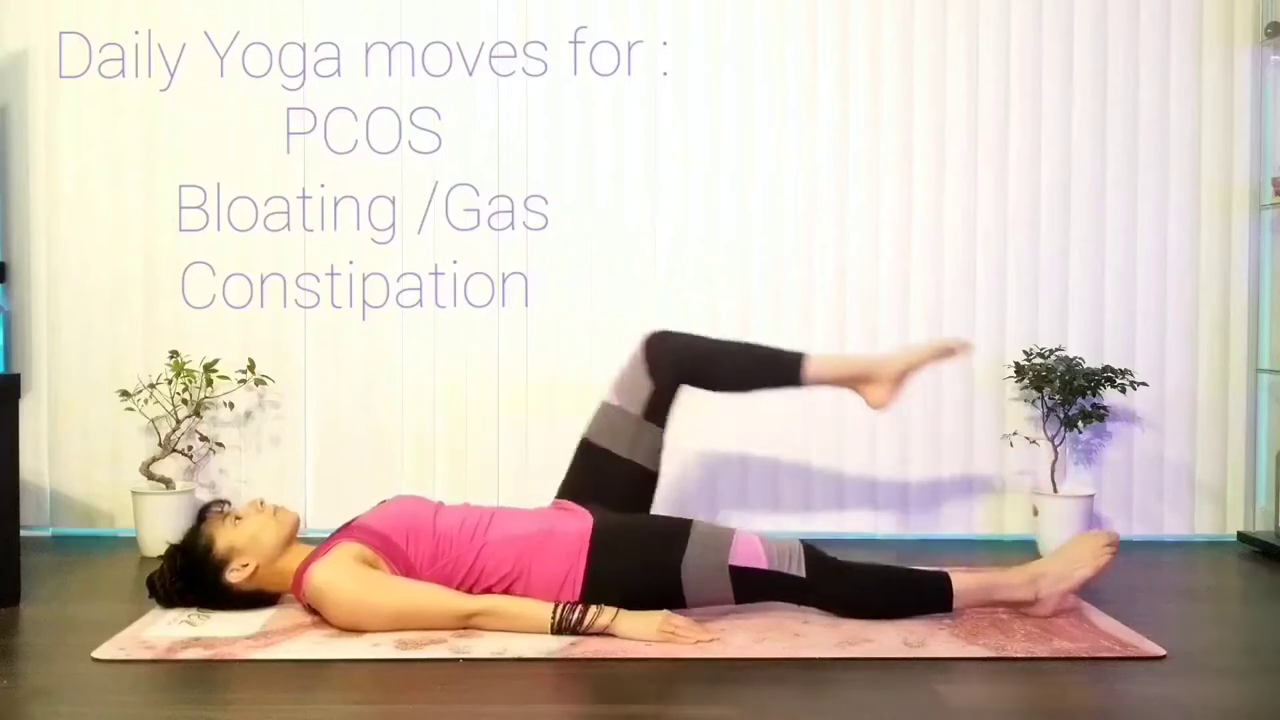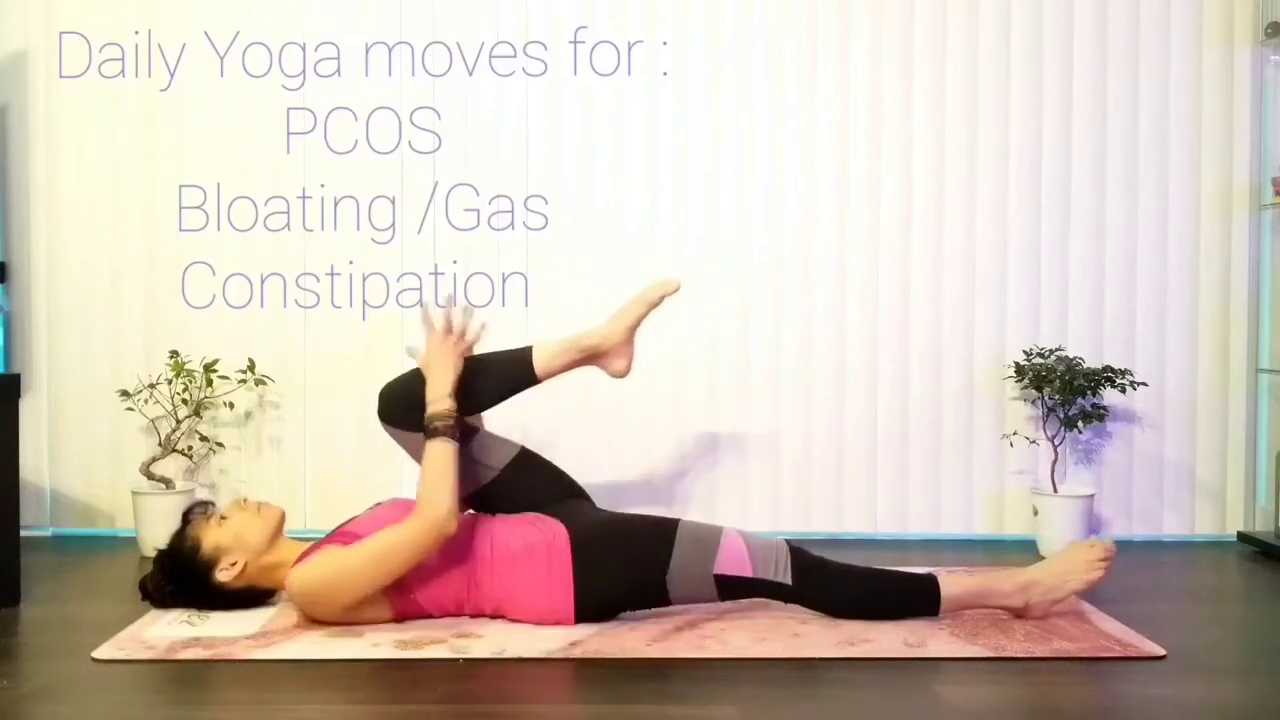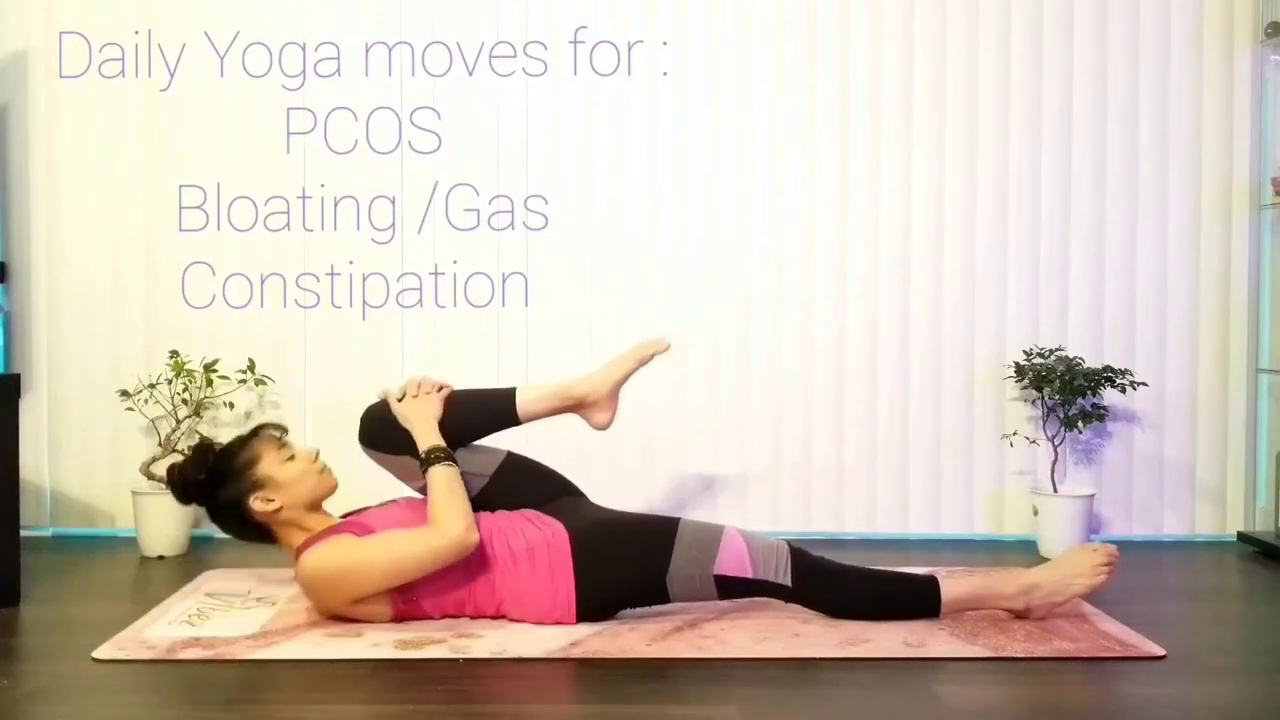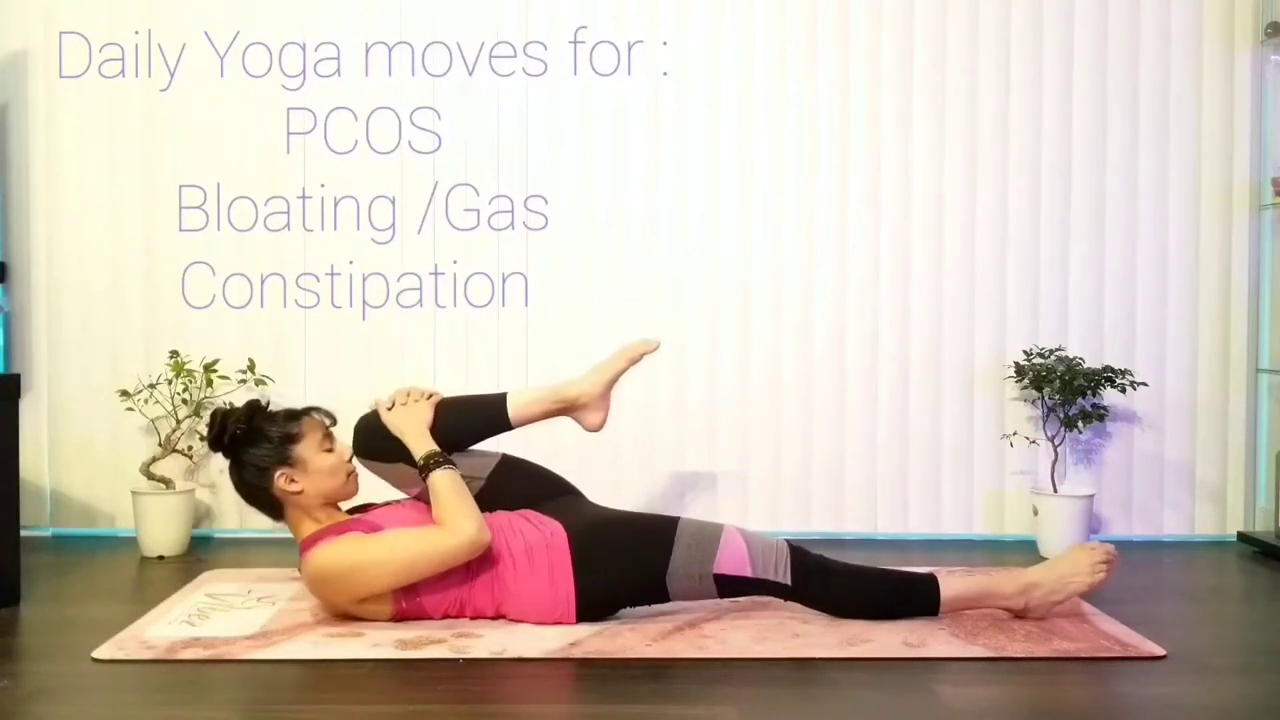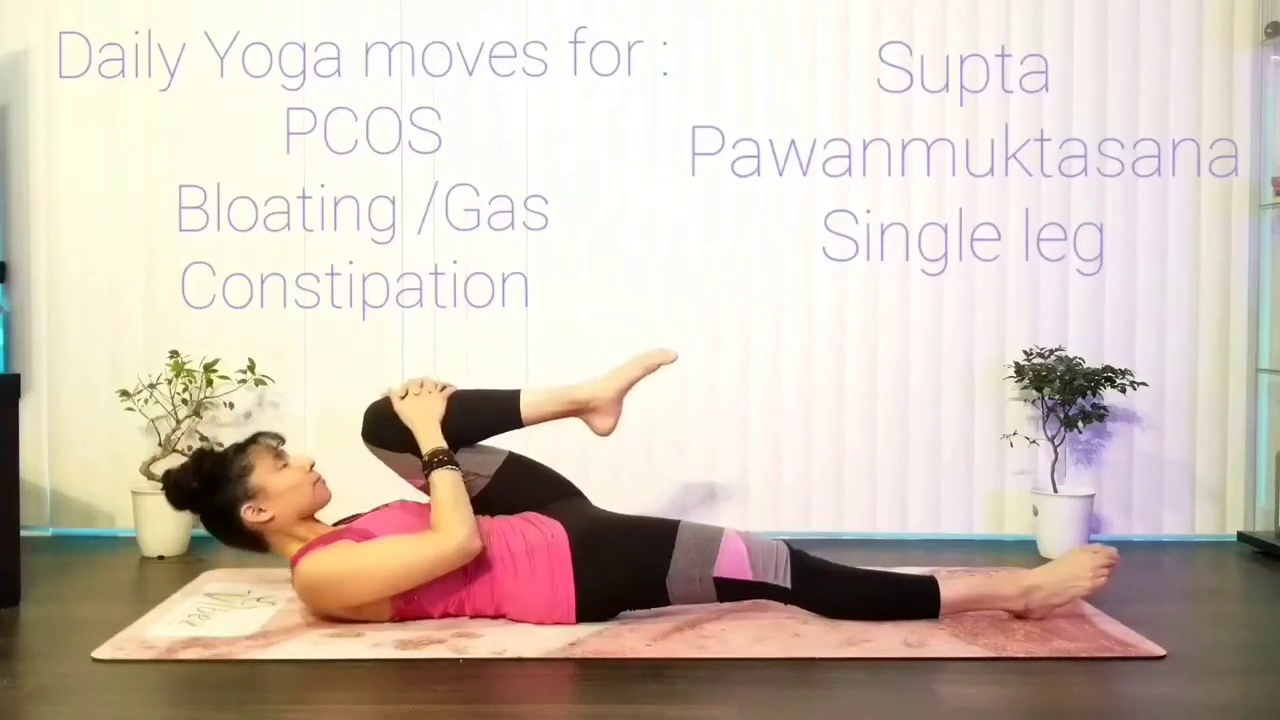
dt=1s
person 1, frame 1
left shoulder: (336, 552)
right shoulder: (330, 588)
right elbow: (470, 611)
right wrist: (614, 623)
left hip: (571, 526)
right hip: (585, 565)
left knee: (662, 357)
right knee: (805, 575)
left ankle: (856, 371)
right ankle: (1019, 585)
person 1, frame 2
left shoulder: (324, 557)
right shoulder: (315, 589)
left elbow: (435, 510)
right elbow: (441, 520)
left wrist: (434, 391)
right wrist: (444, 395)
left hip: (551, 530)
right hip: (569, 575)
left knee: (402, 403)
right knee: (789, 574)
left ankle: (585, 348)
right ankle: (1009, 588)
person 1, frame 3
left shoulder: (339, 540)
right shoulder: (323, 570)
left elbow: (440, 523)
right elbow: (459, 538)
left wrist: (418, 425)
right wrist: (431, 436)
left hip: (554, 531)
right hip: (572, 572)
left knee: (385, 423)
right knee: (780, 573)
right ankle: (1009, 590)
person 1, frame 4
left shoulder: (343, 530)
right shoulder: (331, 567)
left elbow: (439, 522)
right elbow: (468, 539)
left wrist: (406, 434)
right wrist: (424, 446)
left hip: (555, 530)
right hip: (571, 570)
right knee: (782, 569)
right ankle: (1009, 589)
person 1, frame 5
left shoulder: (329, 542)
right shoulder: (321, 576)
right elbow: (461, 545)
left wrist: (417, 426)
right wrist: (432, 440)
left hip: (551, 532)
right hip: (570, 573)
left knee: (386, 418)
right knee: (781, 573)
left ankle: (581, 399)
right ankle: (1011, 592)
